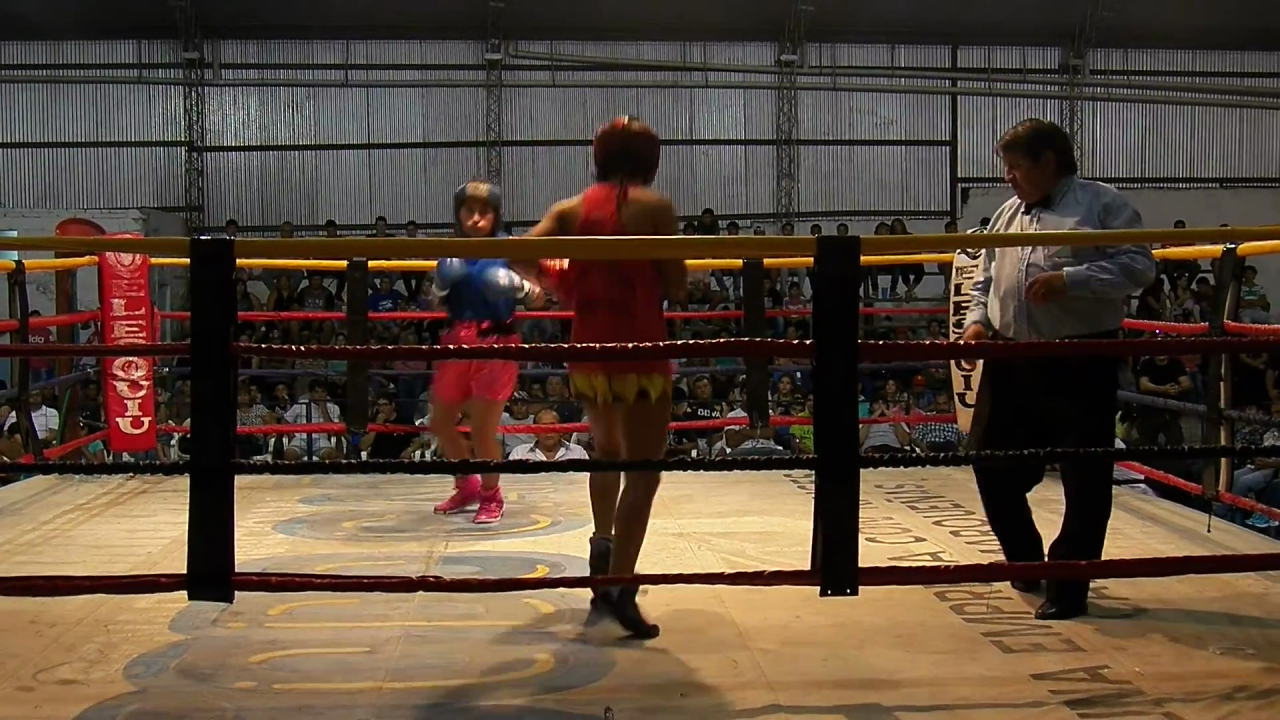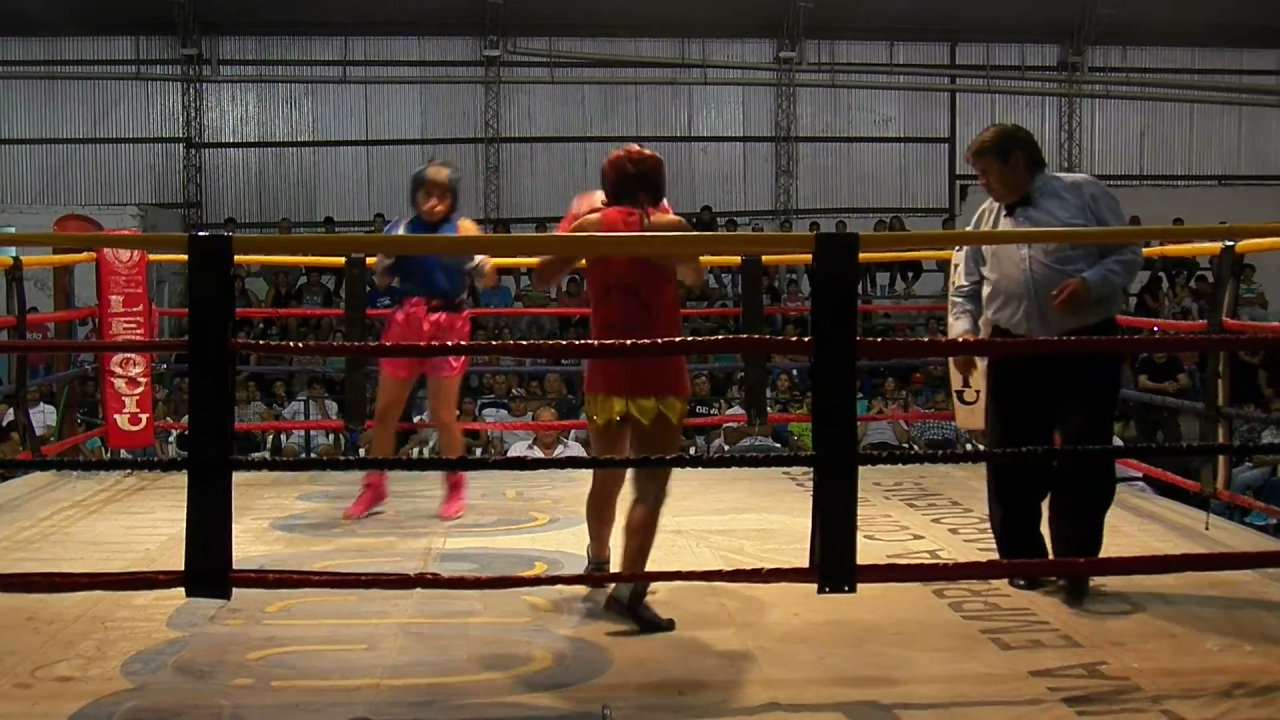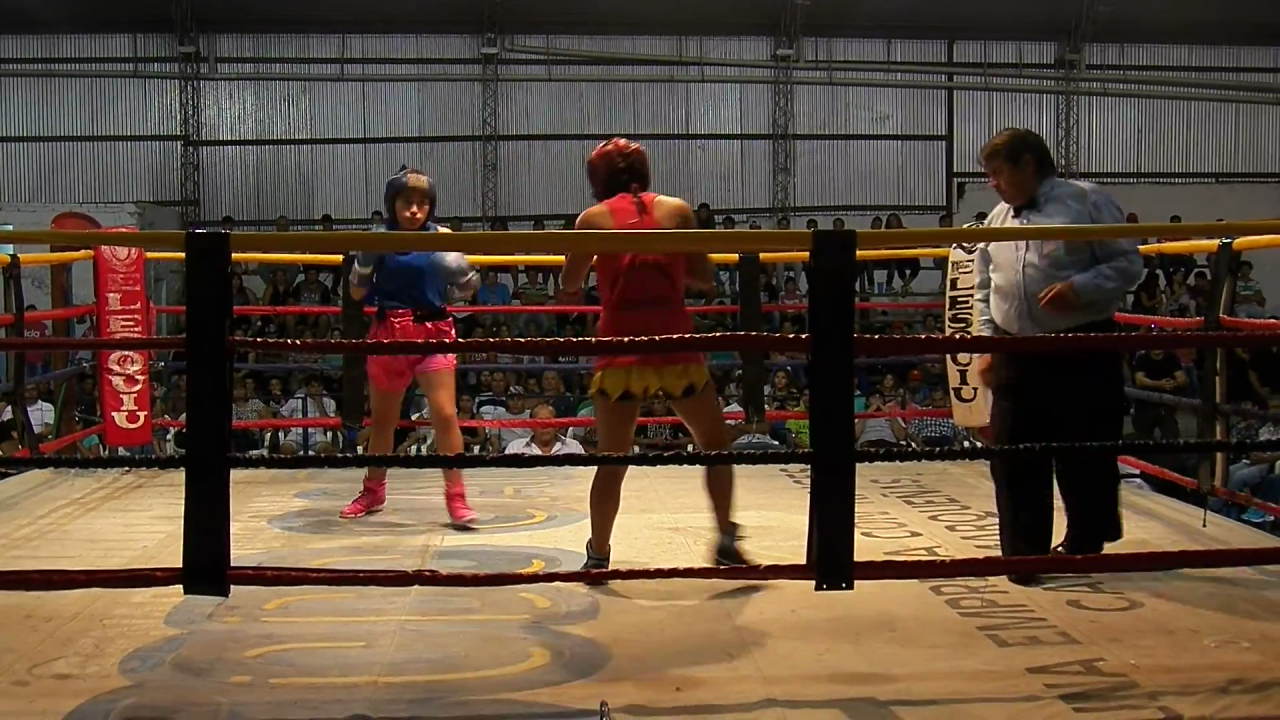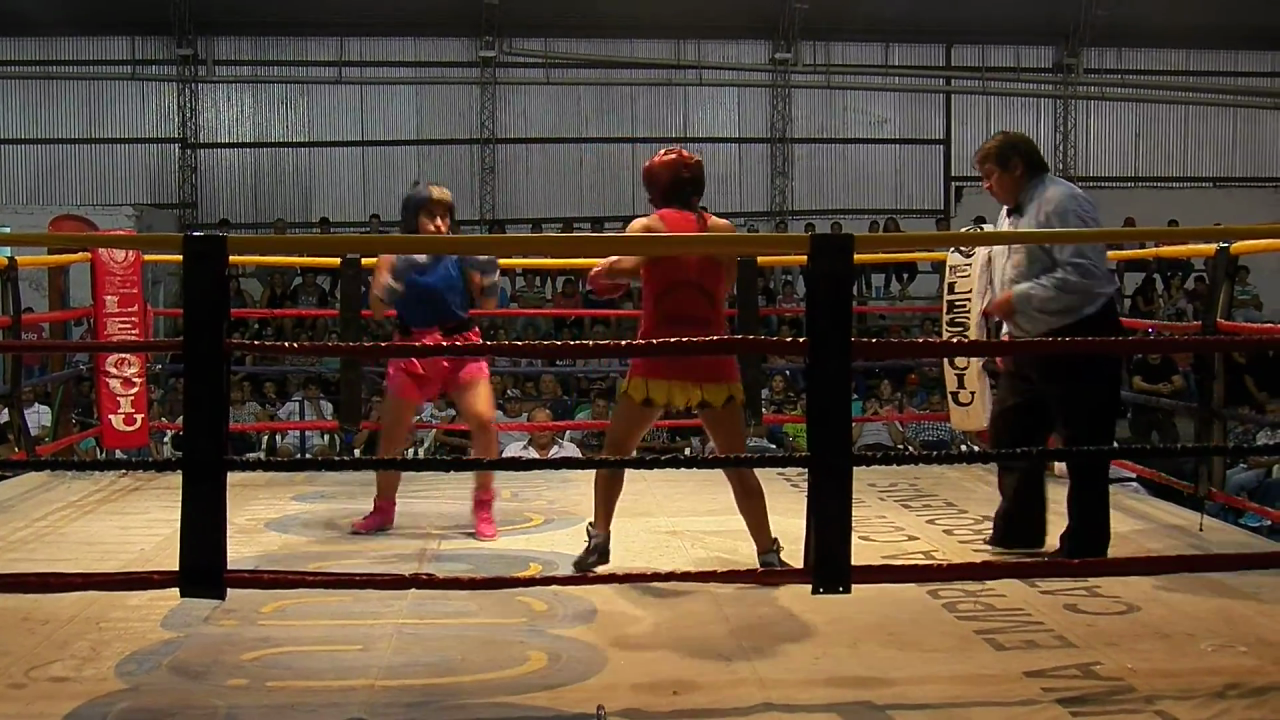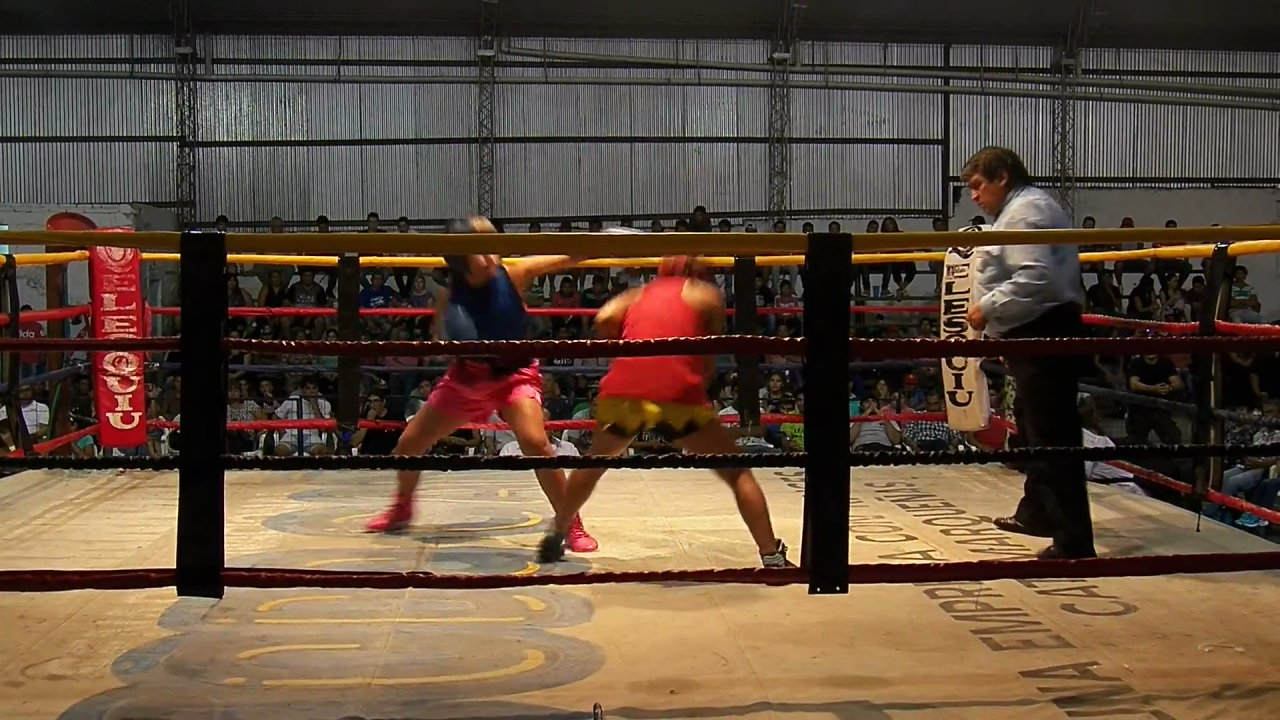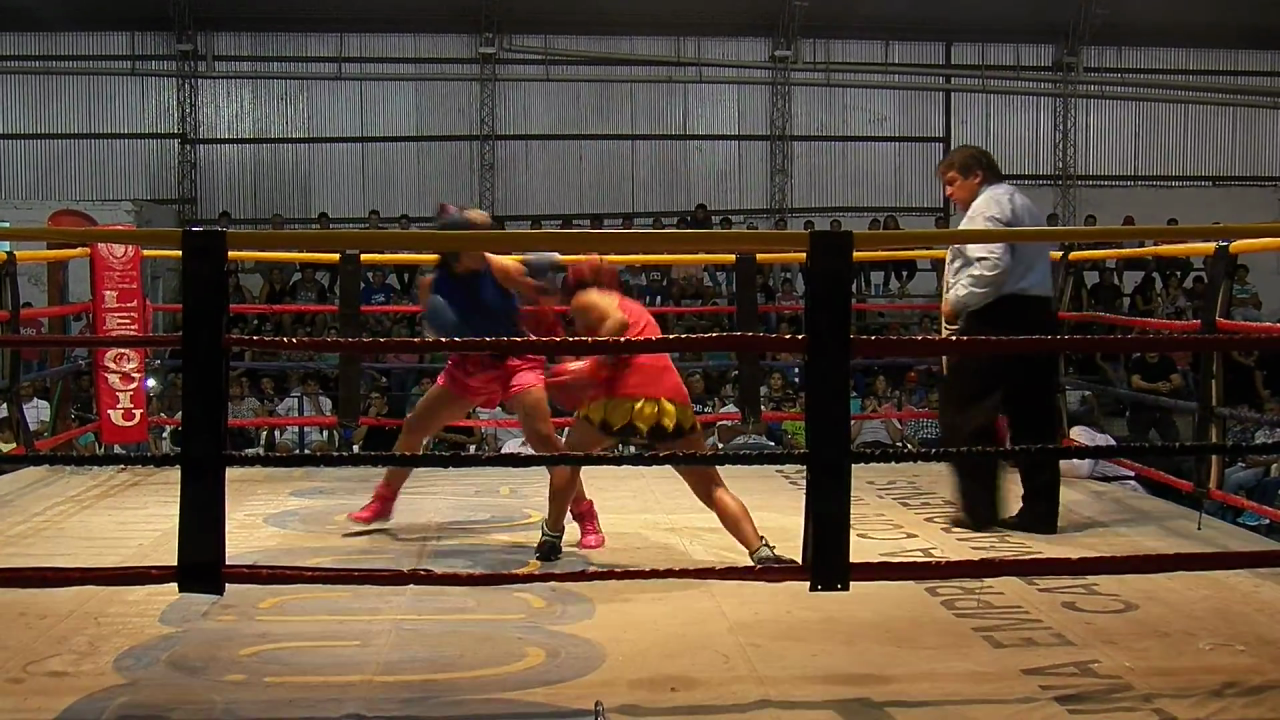
dt=0.3s
person 1, frame 1
left shoulder: (1103, 204)
right shoulder: (1008, 214)
left elbow: (1137, 264)
right elbow: (985, 281)
left wrist: (1070, 280)
right wrist: (977, 318)
left hip: (1081, 361)
right hip: (1010, 360)
left knee: (1084, 477)
right knee: (994, 464)
left ankle: (1067, 585)
right ankle: (1026, 561)
person 1, frame 2
left shoulder: (1085, 194)
right shoulder: (985, 220)
left elbow: (1129, 252)
right elbow: (965, 289)
left wrist: (1090, 283)
right wrist: (964, 330)
left hip: (1084, 350)
right hip: (1014, 355)
left knee: (1085, 460)
right knee: (1013, 463)
left ankle: (1074, 563)
right ankle: (1023, 559)
person 1, frame 3
left shoulder: (1087, 201)
right shoulder: (998, 217)
left elbow: (1128, 263)
right elbow: (985, 291)
left wrist: (1077, 287)
right wrist: (988, 346)
left hip: (1082, 348)
right hip: (1017, 352)
left knee: (1086, 451)
right knee: (1016, 454)
left ankle: (1087, 540)
right ankle: (1025, 551)
person 1, frame 4
left shoulder: (1062, 203)
right shoulder: (1011, 212)
left elbow: (1083, 276)
left wrist: (1020, 297)
right wrist: (1011, 331)
left hip: (1080, 342)
right hip: (1030, 345)
left knee: (1084, 447)
right knee: (1011, 433)
left ankle: (1084, 547)
right ankle: (1018, 530)
person 1, frame 5
left shoulder: (1023, 211)
right shoulder: (1032, 209)
left elbow: (1035, 280)
left wrist: (986, 308)
right wrist: (995, 313)
left hip: (1039, 333)
right hip: (1050, 330)
left knee: (1051, 433)
right knee: (1038, 429)
left ankle: (1074, 535)
right ankle: (1038, 512)
person 1, frame 6
left shoulder: (987, 206)
right shoulder: (1017, 202)
left elbow: (993, 267)
left wrist: (957, 300)
right wrist: (968, 305)
left hip: (998, 320)
right hip: (1034, 316)
left knee: (964, 414)
right knee: (1034, 417)
left ankle: (979, 508)
right ankle: (1039, 511)
person 2, frame 1
left shoulder: (572, 208)
right shoulder: (655, 207)
right elbow: (674, 286)
left wrist: (556, 273)
left hip: (590, 351)
right hip: (640, 353)
left knee: (608, 452)
right knee: (642, 473)
left ankle: (601, 549)
right ankle: (617, 589)
person 2, frame 2
left shoulder: (591, 225)
right shoulder: (671, 227)
left elbow: (543, 275)
right elbow: (694, 276)
left wrist: (570, 229)
left hip: (606, 373)
right hip: (657, 375)
left knee: (607, 476)
right knee: (651, 488)
left ankle: (597, 562)
right ankle: (628, 589)
person 2, frame 3
left shoulder: (593, 218)
right shoulder: (676, 210)
left elbow: (568, 288)
right elbow: (704, 278)
left wrist: (579, 256)
left hip: (619, 354)
right hip: (674, 352)
left knee: (613, 460)
right knee: (717, 446)
left ankle: (597, 555)
right ankle: (727, 537)
person 2, frame 4
left shoulder: (647, 227)
right shoulder: (724, 231)
left elbow: (623, 268)
left wrist: (602, 270)
left hip: (657, 364)
right hip: (713, 364)
left knee: (614, 450)
right knee: (738, 465)
left ankle: (598, 540)
right ankle: (769, 556)
person 2, frame 5
left shoulder: (638, 296)
right shoulder: (709, 298)
left elbow: (603, 321)
right elbow: (705, 362)
left hip: (619, 392)
right hip: (677, 395)
left knee: (592, 462)
right knee: (738, 473)
left ankle: (555, 538)
right ankle: (771, 557)
person 2, frame 6
left shoulder: (584, 300)
right shoulder: (633, 305)
left elbow: (616, 323)
left wrist: (589, 367)
left hip: (617, 394)
right hip: (668, 397)
left knee: (571, 456)
right knee: (712, 488)
left ankle: (551, 538)
right ankle: (762, 552)
person 3, frame 1
right shoulder: (452, 252)
left elbow: (538, 293)
right elbow: (442, 306)
left wrist: (521, 289)
right wrist: (441, 286)
left hip: (496, 344)
right hip: (457, 342)
left knee: (482, 432)
right knee: (441, 425)
left ankle: (492, 497)
right ankle: (467, 487)
person 3, frame 2
left shoulder: (462, 228)
right shoulder: (404, 228)
left elbow: (489, 278)
right elbow: (383, 279)
left wrist: (471, 259)
right wrist: (387, 255)
left hip: (446, 324)
right hip: (405, 322)
left knee: (442, 415)
right knee: (385, 409)
left ankle: (454, 486)
right ankle: (373, 488)
person 3, frame 3
left shoulder: (441, 238)
left elbow: (466, 290)
right elbow: (357, 293)
left wrist: (464, 273)
right wrist: (364, 261)
left hip: (433, 332)
right hip: (388, 333)
left knee: (444, 414)
right knee: (382, 419)
left ankle: (455, 499)
right ankle: (374, 492)
person 3, frame 4
left shoulder: (459, 253)
right shoulder: (394, 255)
left elbow: (487, 303)
right elbow: (378, 310)
left wrist: (489, 272)
right wrist: (397, 277)
left hip: (460, 347)
left knee: (484, 422)
right knee: (393, 435)
left ankle: (482, 508)
right ankle: (383, 510)
person 3, frame 5
left shoulder: (509, 272)
right shoulder: (448, 294)
left elbow: (562, 261)
right wrist: (456, 340)
left hip: (515, 375)
right hip: (463, 378)
left knee: (536, 444)
right knee: (410, 443)
left ankle: (572, 525)
right ankle: (402, 509)
person 3, frame 6
left shoulder: (499, 267)
right shoulder: (432, 284)
left elbow: (540, 291)
right elbow: (435, 330)
left wrist: (542, 279)
right wrist: (436, 328)
left hip: (515, 361)
right hip: (467, 367)
left knee: (542, 434)
right knee: (413, 427)
left ankle: (585, 515)
right ankle: (383, 500)
